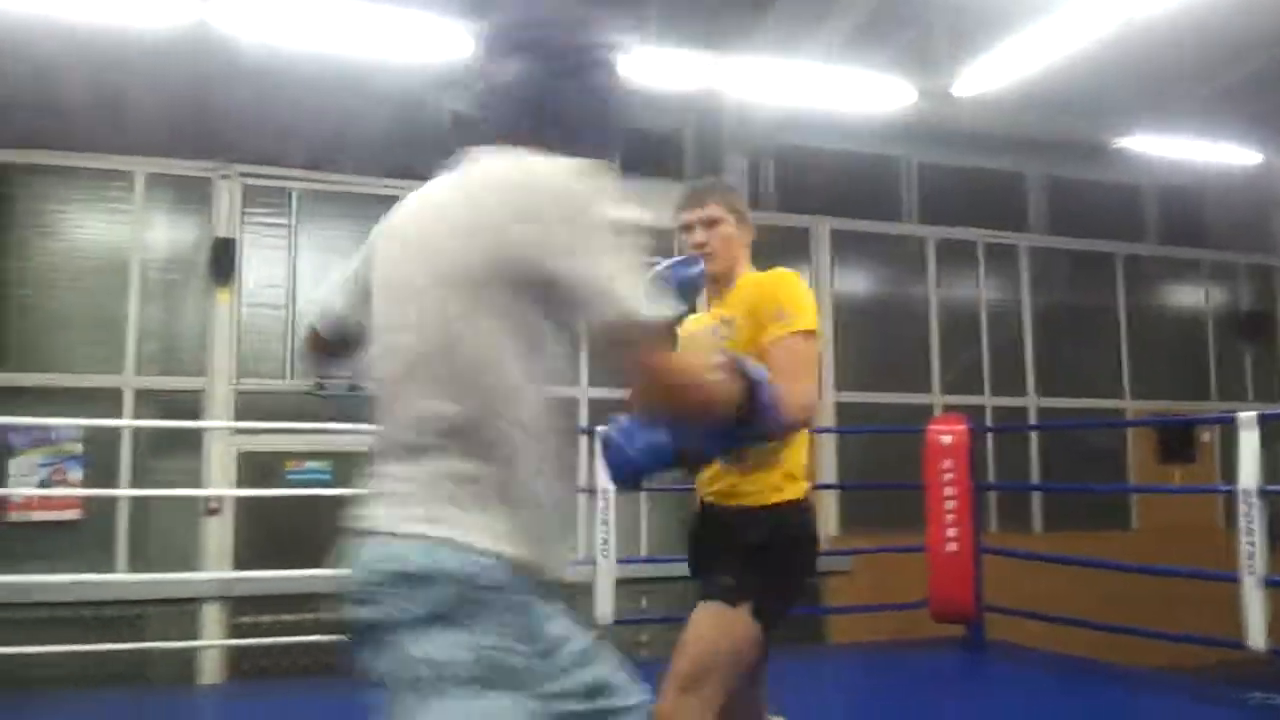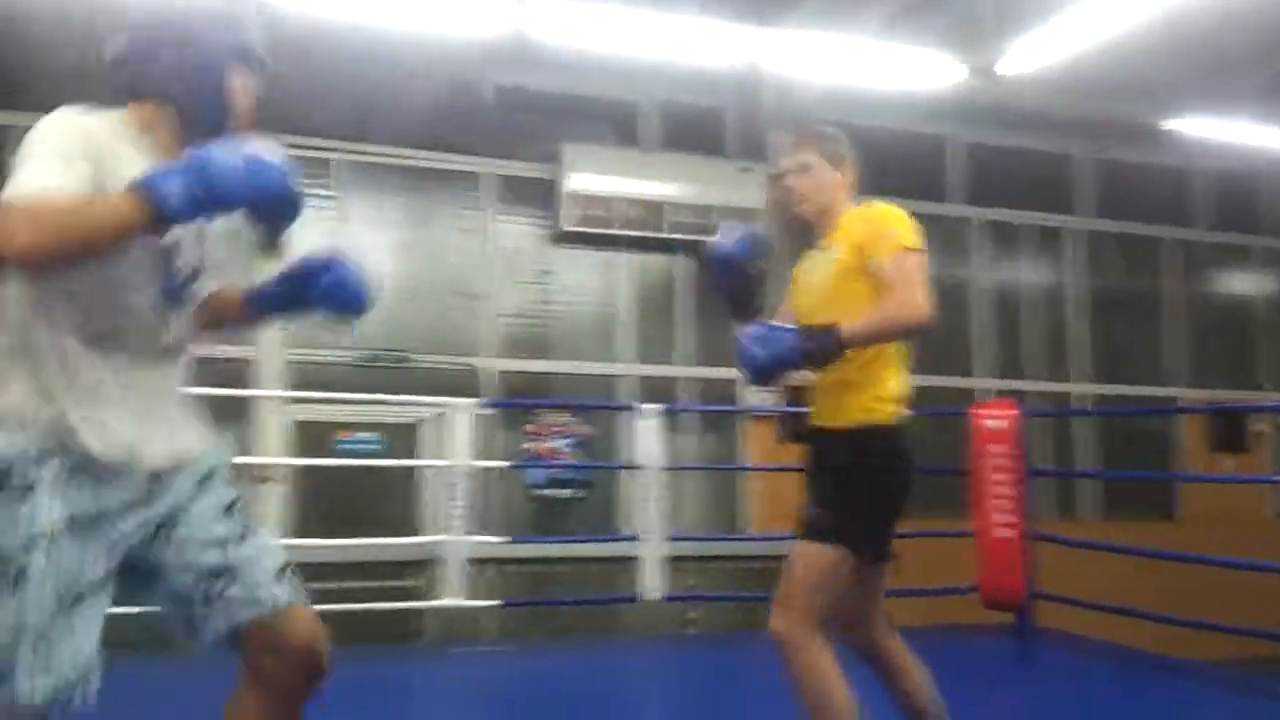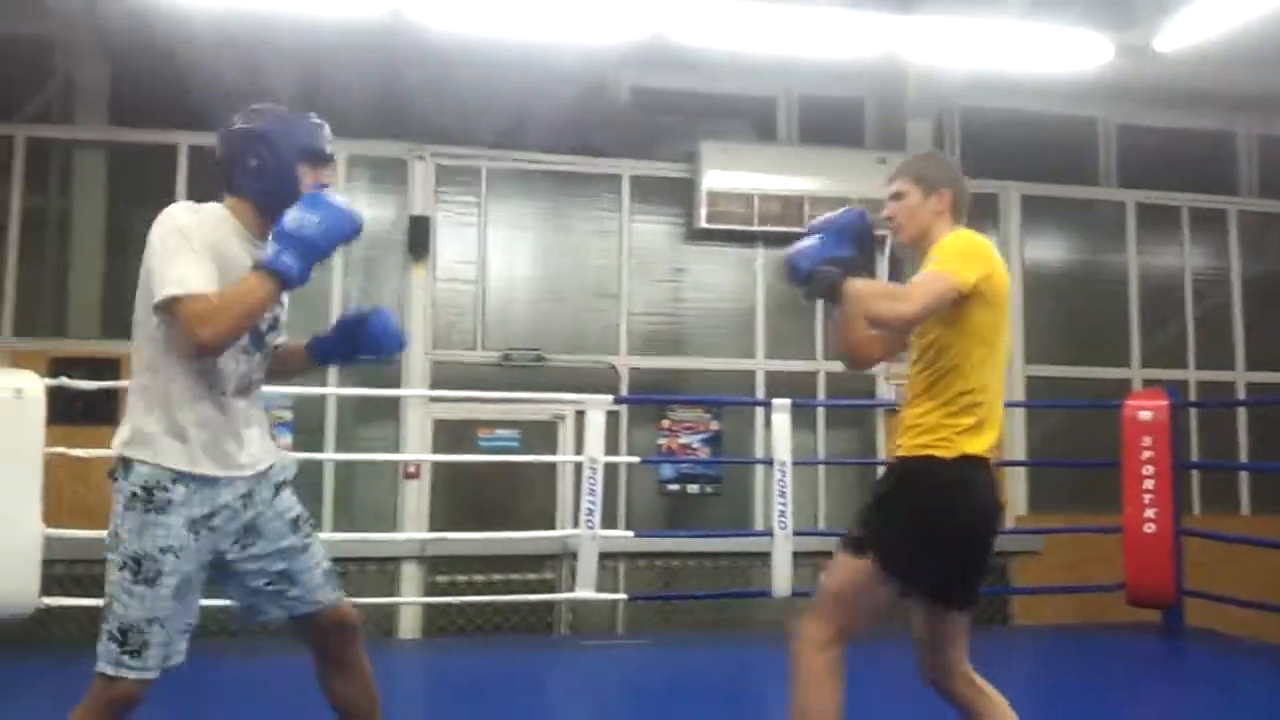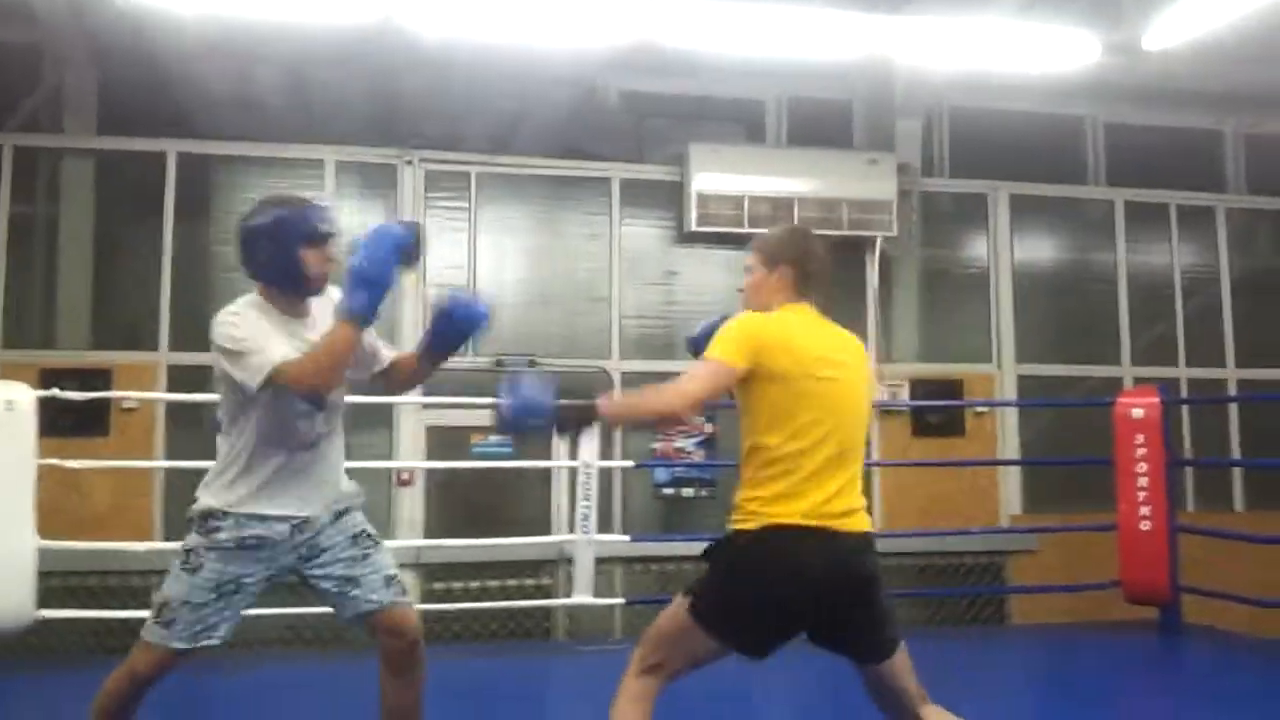
dt=0.5s
person 1, frame 1
right shoulder: (555, 188)
left elbow: (326, 339)
right elbow: (677, 382)
right wrist: (746, 394)
left hip: (485, 574)
right hip: (445, 583)
person 1, frame 2
left shoulder: (196, 176)
right shoulder: (78, 135)
left wrist: (280, 294)
right wrist: (175, 189)
left hip: (174, 463)
right hip: (60, 468)
left knee: (298, 650)
person 1, frame 3
left shoulder: (265, 253)
right shoulder: (185, 226)
right elbow: (207, 333)
left wrist: (335, 344)
right wrist: (289, 256)
left hip: (253, 477)
right hip: (168, 482)
left knee: (336, 625)
person 1, frame 4
left shoulder: (331, 305)
right shoulder: (237, 324)
left elbow: (391, 375)
right elbow: (315, 379)
left wrist: (438, 342)
right wrist: (363, 296)
left hip: (325, 512)
right hip: (239, 519)
left knee: (403, 632)
right knee: (149, 662)
person 2, frame 1
left shoulder: (777, 290)
right shoulder: (694, 325)
left elbow: (797, 406)
left wrist: (696, 438)
left hip: (768, 521)
right hip: (720, 518)
person 2, frame 2
left shoulder: (879, 222)
right shoulder: (810, 266)
left elbow: (915, 307)
right elbow: (769, 355)
left wrist: (828, 340)
left hip: (867, 444)
right hip: (839, 445)
left knee: (793, 624)
right knee: (863, 625)
person 2, frame 3
left shoulder: (966, 248)
right shoulder: (951, 263)
left elbow: (900, 310)
right elbow: (864, 350)
left wrist: (835, 280)
right wrist: (841, 280)
left hip: (935, 479)
right hip: (964, 487)
left knee: (817, 635)
right knee: (947, 669)
person 2, frame 4
left shoulder: (751, 330)
right shoulder: (853, 351)
left elbow: (675, 402)
left wrist: (574, 411)
left hip: (768, 550)
right hip: (848, 552)
left knee: (646, 672)
